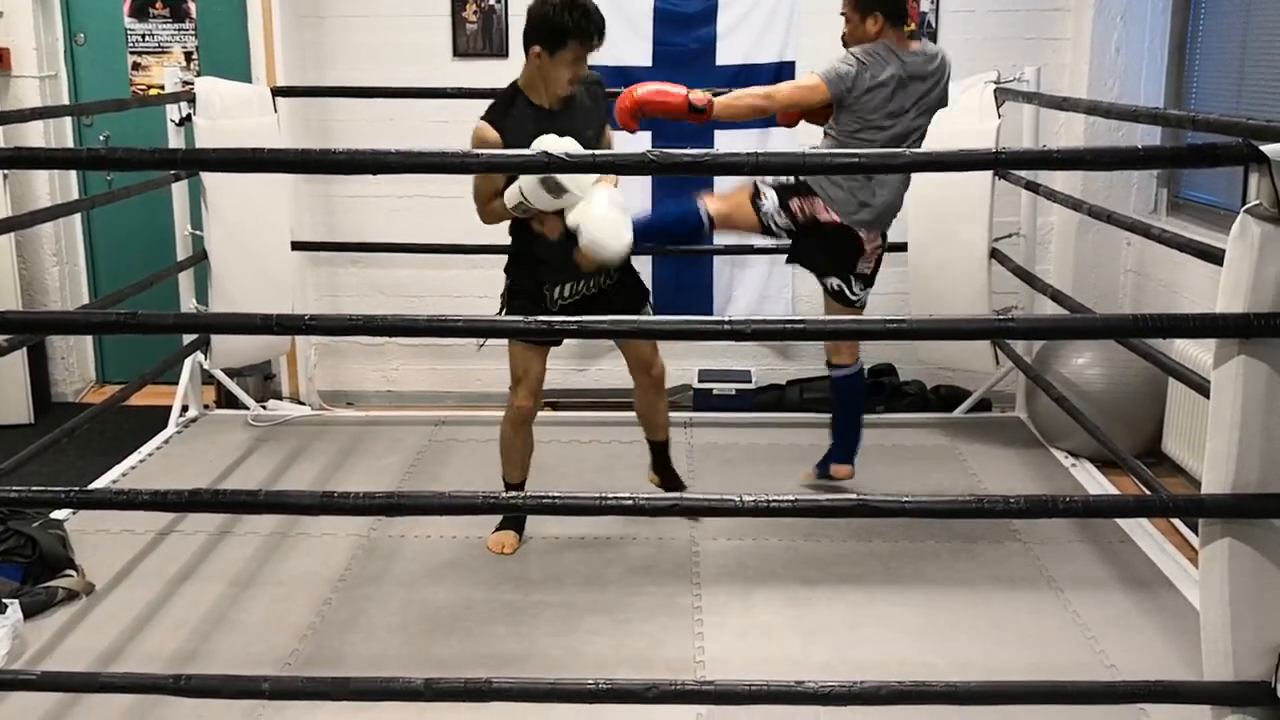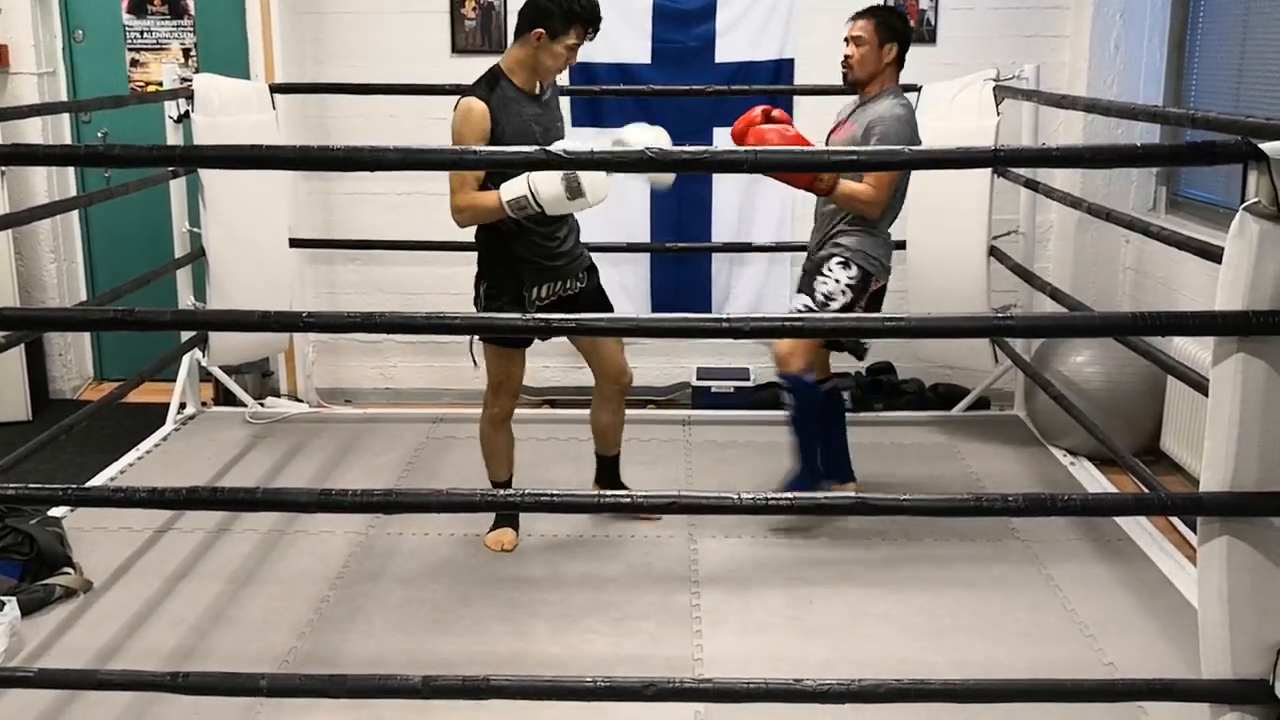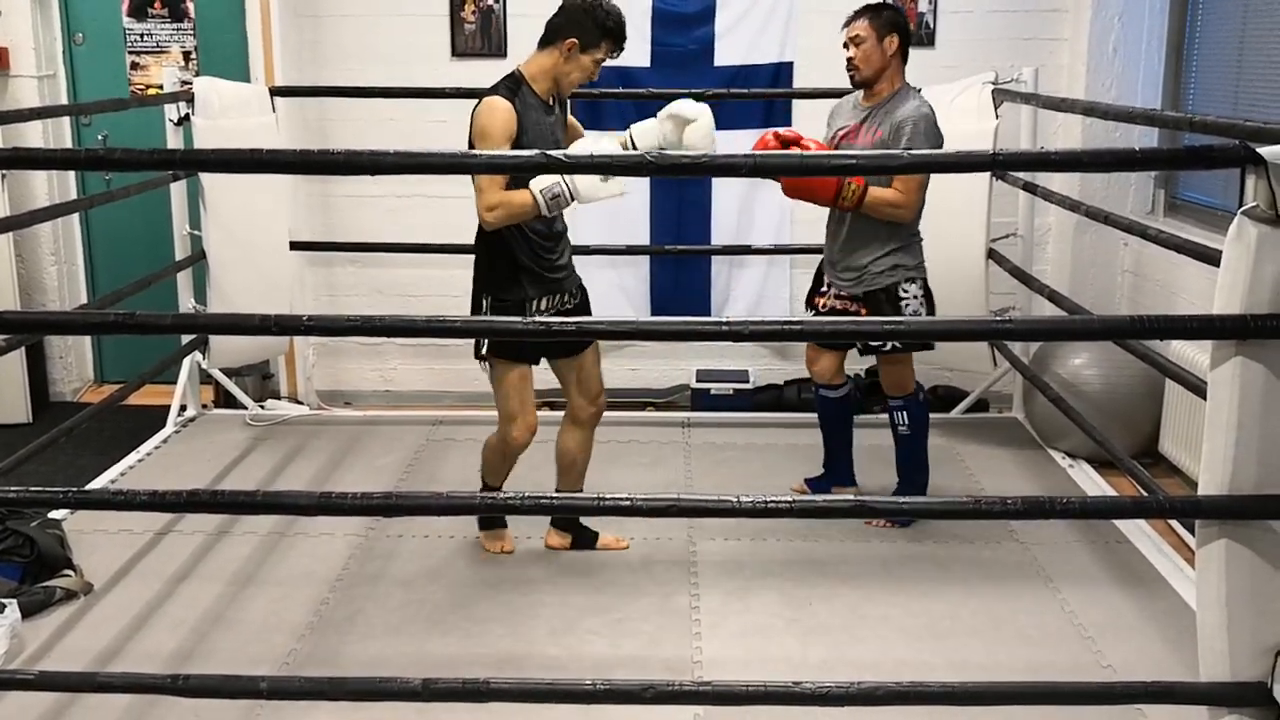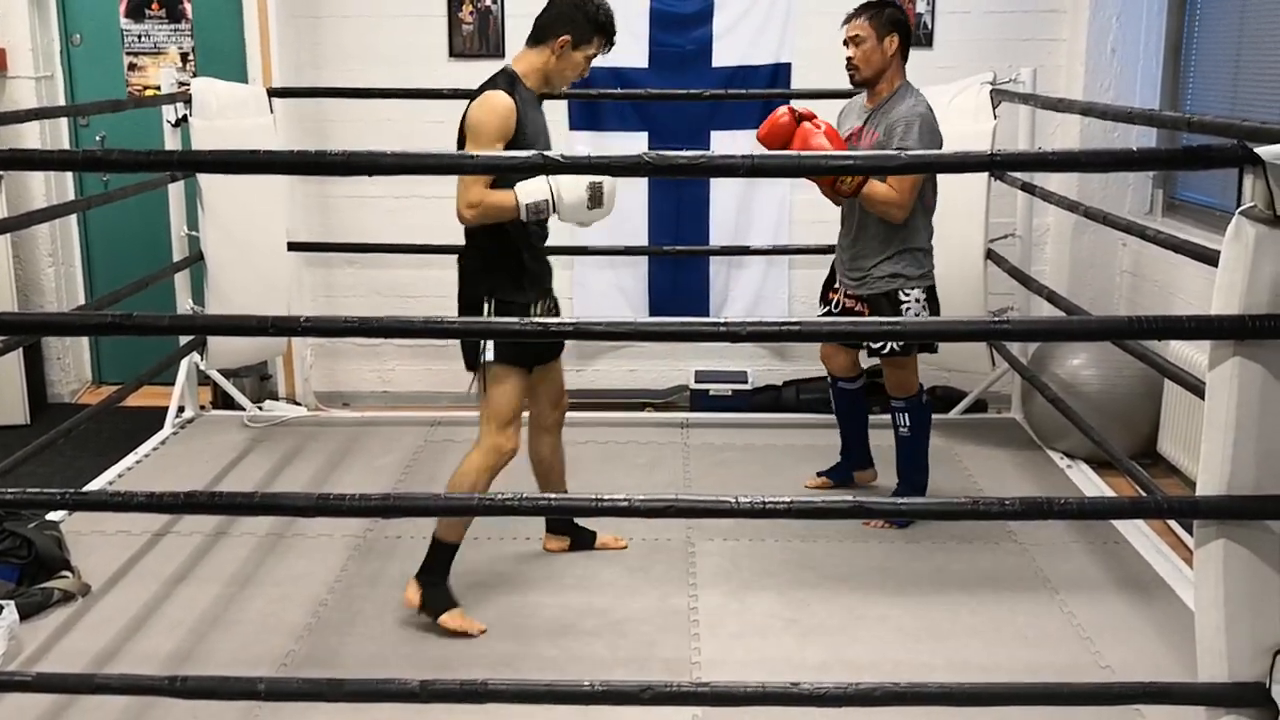
dt=0.3s
person 1, frame 1
left shoulder: (596, 93)
right shoulder: (496, 127)
right elbow: (487, 209)
left wrist: (595, 206)
right wrist: (528, 198)
left hip: (603, 262)
right hip: (537, 273)
left knee: (650, 369)
right knee: (524, 402)
left ankle: (663, 470)
right ankle: (515, 512)
person 1, frame 2
left shoulder: (548, 90)
right shoulder: (478, 107)
right elbow: (463, 208)
left wrist: (615, 154)
right wrist: (532, 192)
left hip: (569, 262)
right hip: (510, 277)
left knee: (617, 377)
right knee: (502, 401)
left ankle: (608, 479)
right ankle: (505, 509)
person 1, frame 3
left shoulder: (553, 101)
right shoulder: (500, 110)
left elbow: (586, 157)
right elbow: (492, 212)
left wrist: (653, 133)
right wrist: (565, 187)
left hip: (559, 282)
right hip: (508, 291)
left knee: (588, 406)
right knee: (516, 431)
left ankle: (565, 527)
right ankle: (492, 508)
person 1, frame 4
left shoulder: (530, 99)
right shoulder: (497, 103)
right elbow: (470, 206)
left wrist: (570, 189)
right wrist: (553, 193)
left hip: (529, 282)
right hip: (496, 292)
left knee: (551, 411)
right knee: (499, 439)
left ankle: (561, 527)
right ankle: (429, 580)
person 2, frame 1
left shoulder: (861, 69)
right shoulder: (933, 65)
left elbow: (772, 99)
left wrist: (690, 102)
left hip: (823, 203)
right hip: (866, 225)
left knee: (712, 209)
right knee: (843, 347)
right ankle: (841, 459)
person 2, frame 2
left shoulder: (891, 118)
right shoulder: (856, 107)
left elbow: (871, 202)
right elbow: (833, 186)
left wrist: (813, 173)
right wrist: (787, 141)
left hip: (853, 259)
right hip: (833, 254)
left knee: (790, 354)
right knee: (814, 367)
left ankle: (812, 471)
right ankle: (837, 475)
person 2, frame 3
left shoulder: (914, 117)
right shoulder: (842, 108)
left elbow: (904, 207)
left wrist: (841, 187)
right wrist: (796, 160)
left hip: (889, 276)
right hip: (839, 267)
left knee: (897, 383)
right knee: (823, 366)
left ankle: (913, 491)
right ankle: (838, 476)
person 2, frame 4
left shoulder: (913, 116)
right shoulder: (853, 107)
left elbow: (897, 206)
right elbow: (839, 191)
left wrist: (839, 172)
right wrist: (807, 147)
left hip: (897, 277)
right hip: (851, 266)
left knee: (901, 382)
right knee: (837, 359)
left ankle: (912, 492)
right ankle: (856, 463)
